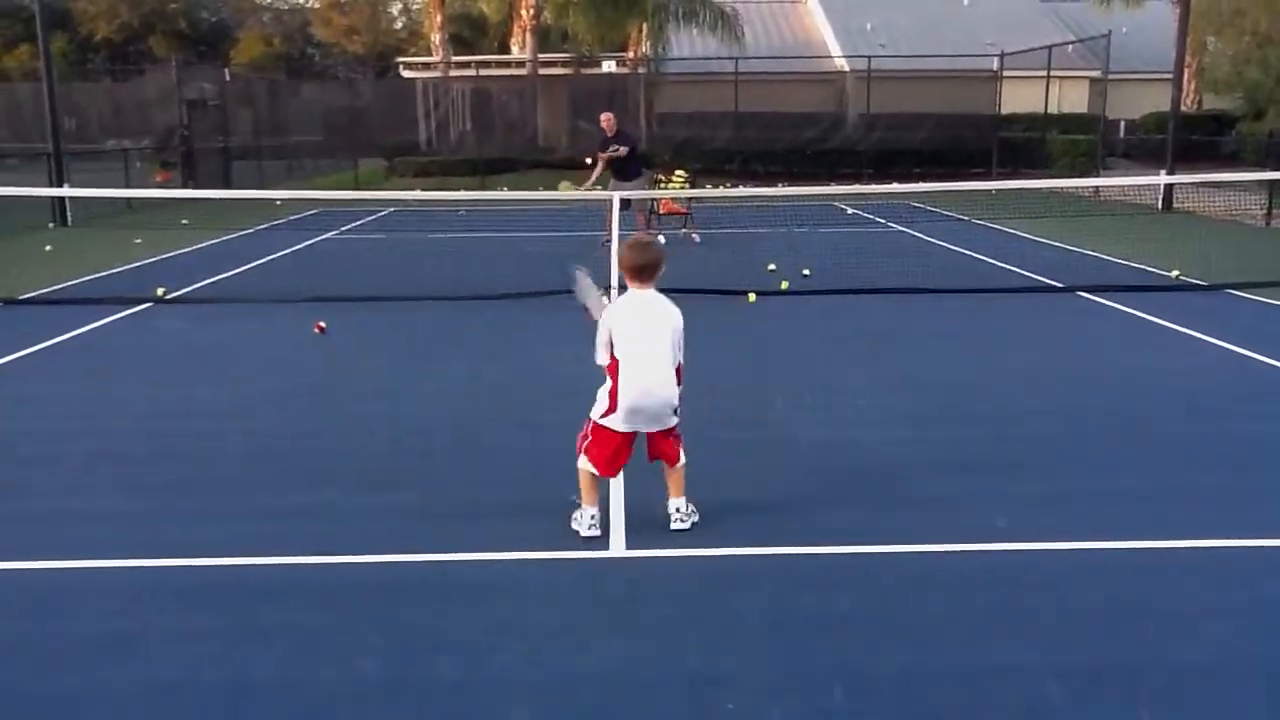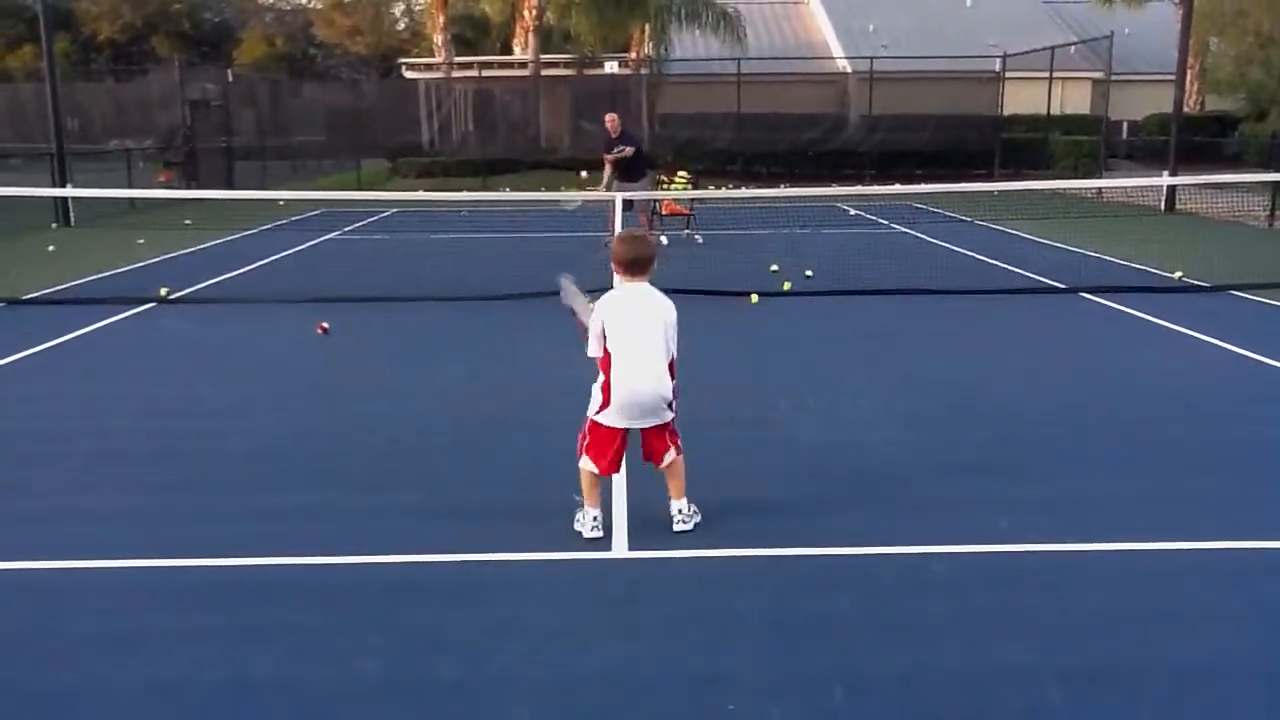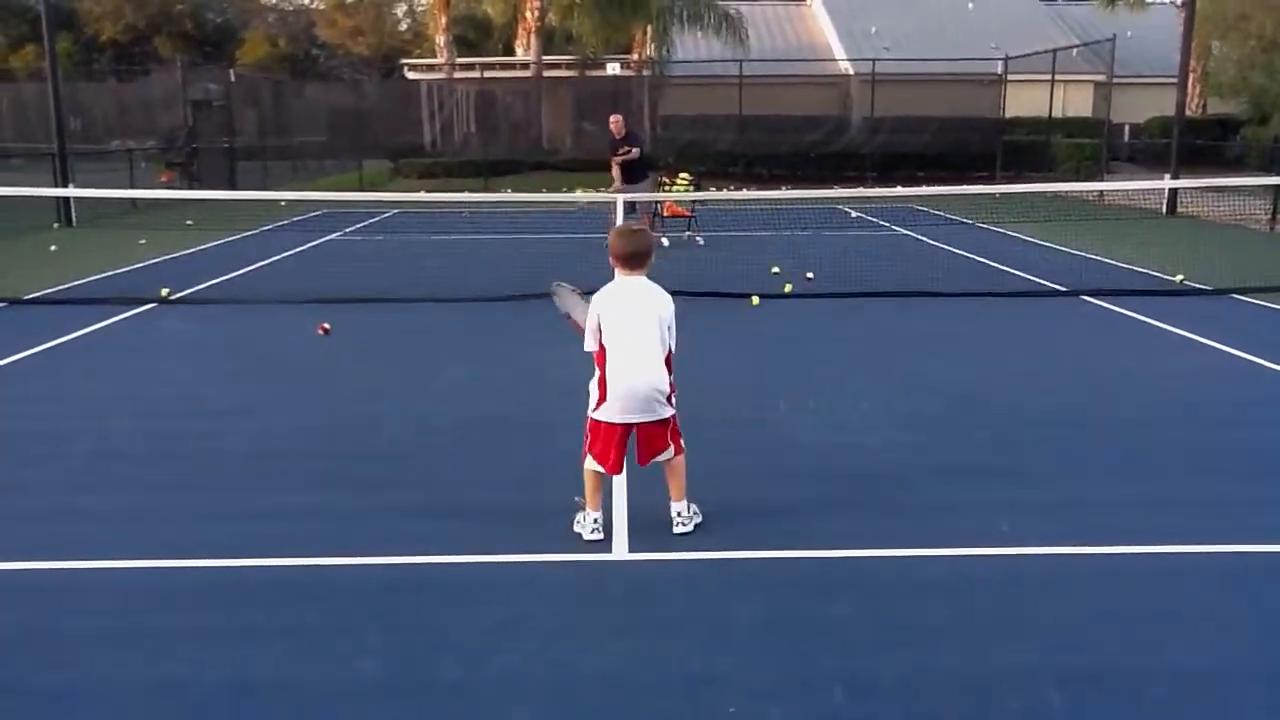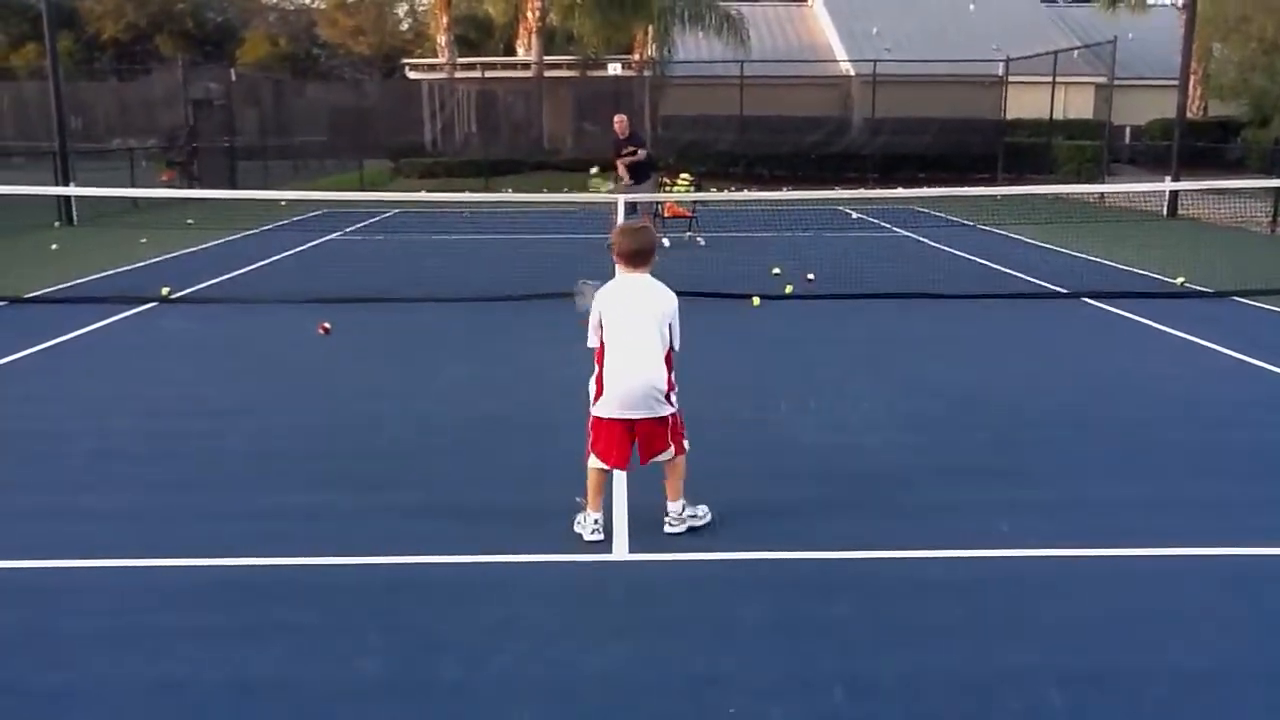
dt=0.1s
person 1, frame 1
left shoulder: (614, 311)
right shoulder: (673, 312)
left elbow: (608, 363)
right elbow: (677, 362)
left hip: (623, 399)
right hip: (662, 399)
left knee: (590, 451)
right knee: (671, 452)
left ankle: (589, 516)
right ankle: (680, 509)
person 1, frame 2
left shoulder: (604, 305)
right shoulder: (666, 305)
left elbow: (599, 356)
right elbow: (670, 355)
left hip: (616, 395)
right hip: (656, 394)
left knee: (592, 453)
right knee: (669, 449)
left ankle: (591, 517)
right ankle: (681, 510)
person 1, frame 3
left shoulder: (600, 299)
right shoulder: (663, 299)
left elbow: (596, 351)
right elbow: (669, 349)
left hip: (613, 391)
right hip: (654, 388)
left knee: (596, 453)
right knee: (672, 448)
left ankle: (592, 519)
right ankle: (681, 511)
person 1, frame 4
left shoulder: (603, 296)
right shoulder: (666, 297)
left elbow: (597, 346)
right elbow: (670, 346)
left hip: (611, 388)
right hip: (653, 387)
left knee: (601, 454)
right knee: (674, 446)
left ankle: (592, 519)
right ankle: (677, 511)
